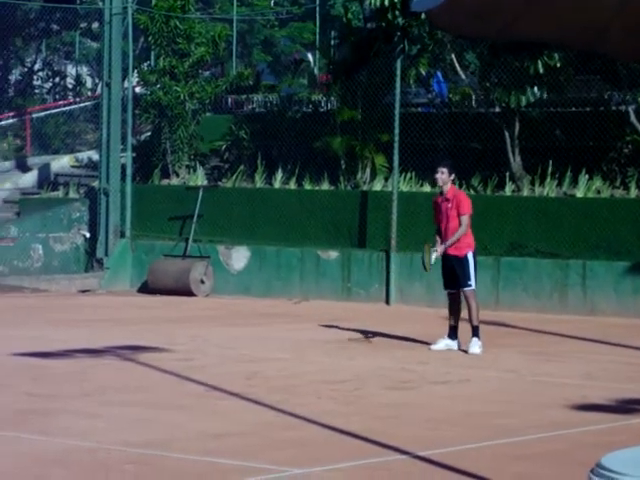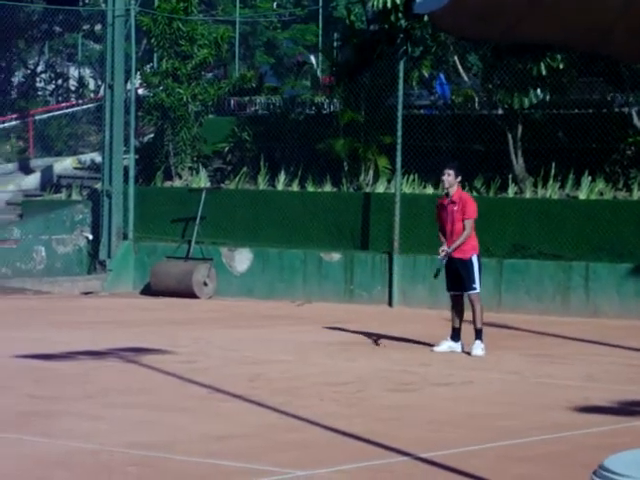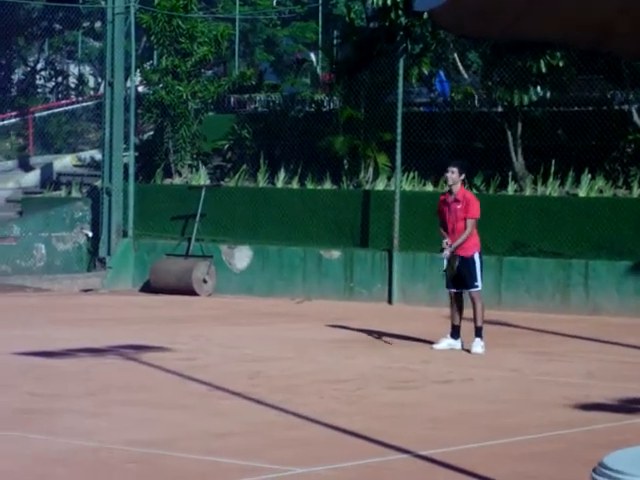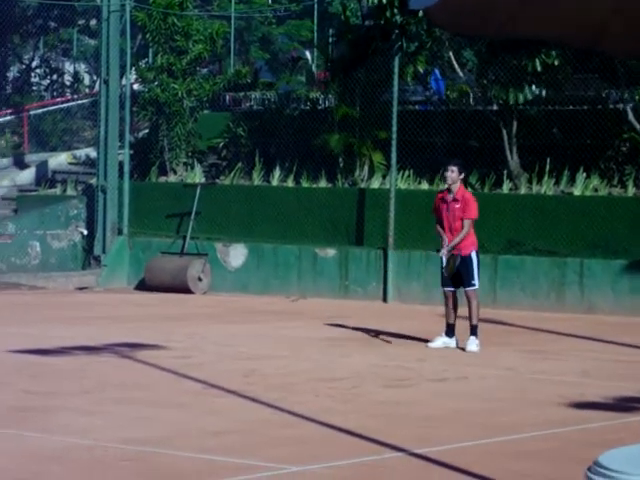
dt=0.1s
person 1, frame 1
left shoulder: (461, 197)
right shoulder: (437, 200)
left elbow: (464, 227)
left wrist: (444, 245)
right wrist: (438, 243)
left hip: (463, 251)
right hip: (447, 253)
left knee: (468, 293)
right knee: (452, 295)
left ankle: (475, 338)
right ankle: (452, 338)
person 1, frame 2
left shoulder: (466, 200)
right shoulder: (441, 202)
left elbow: (468, 230)
left wrist: (450, 248)
right wrist: (443, 243)
left hip: (468, 254)
right hip: (451, 256)
left knee: (473, 296)
right knee: (455, 297)
left ankle: (479, 341)
right ankle: (455, 340)
person 1, frame 3
left shoulder: (470, 199)
right shoulder: (443, 199)
left elbow: (469, 229)
left wrist: (452, 247)
right wrist: (446, 239)
left hip: (469, 252)
right hip: (452, 253)
left knee: (474, 294)
right knee: (454, 295)
left ankle: (478, 339)
right ankle: (454, 338)
person 1, frame 4
left shoulder: (468, 199)
right shoulder: (440, 197)
left elbow: (466, 229)
left wrist: (450, 247)
right wrist: (444, 239)
left hip: (466, 251)
right hip: (449, 251)
left knee: (470, 292)
right knee: (448, 293)
left ankle: (473, 337)
right ankle: (449, 336)
